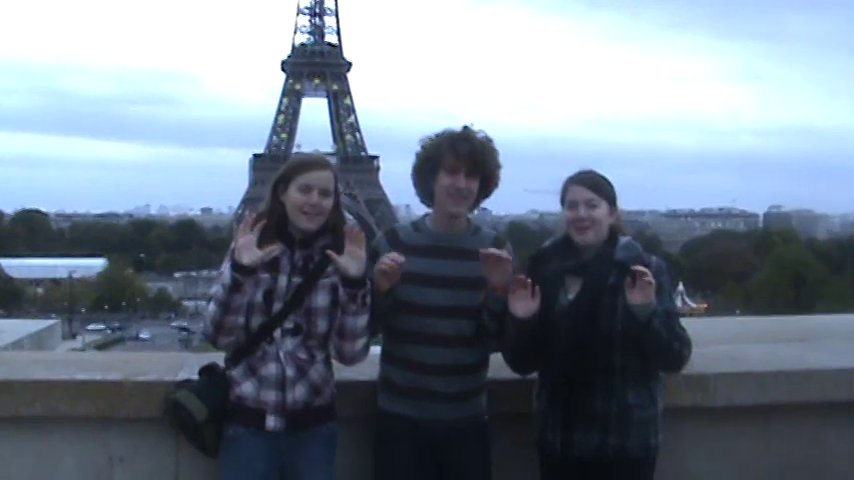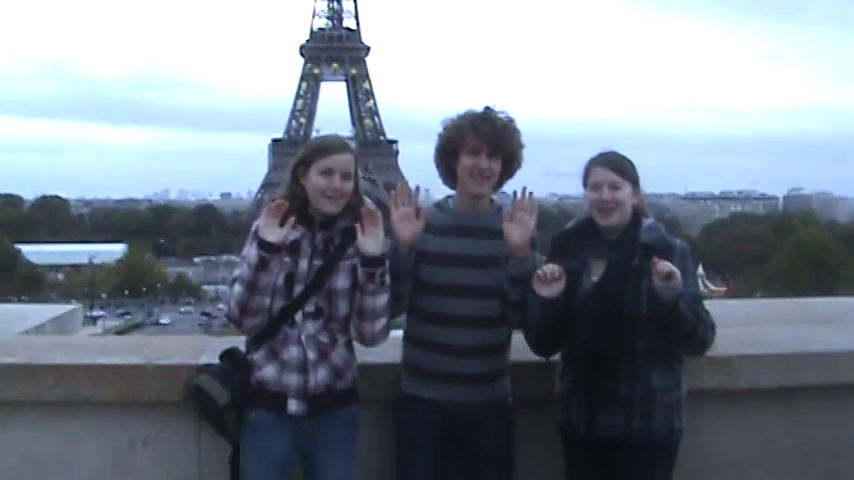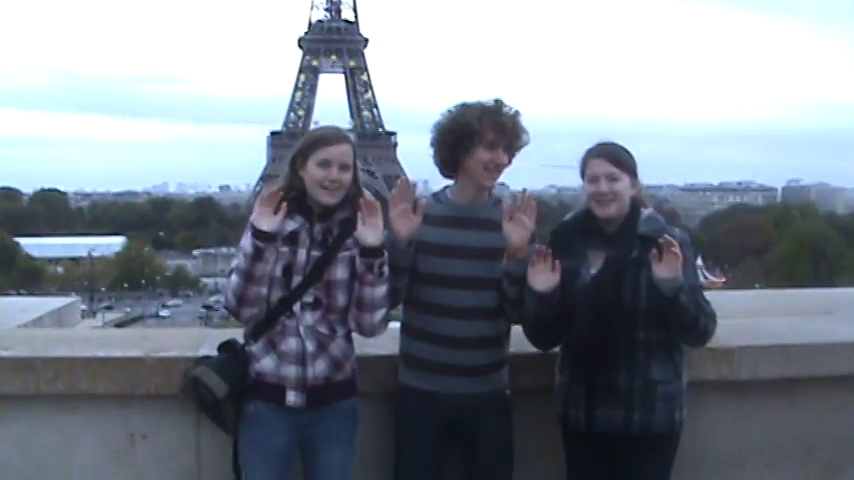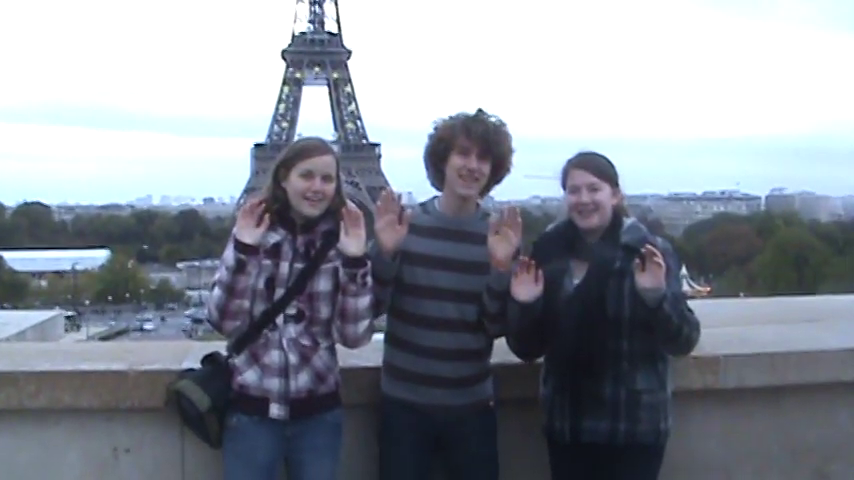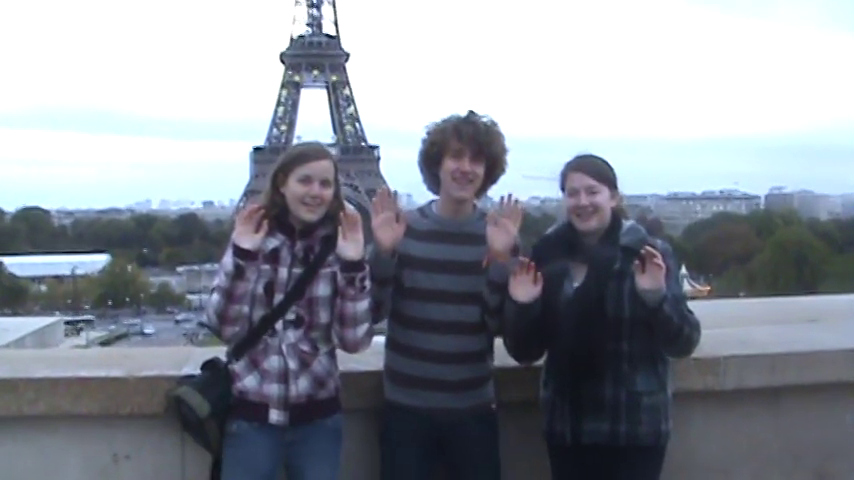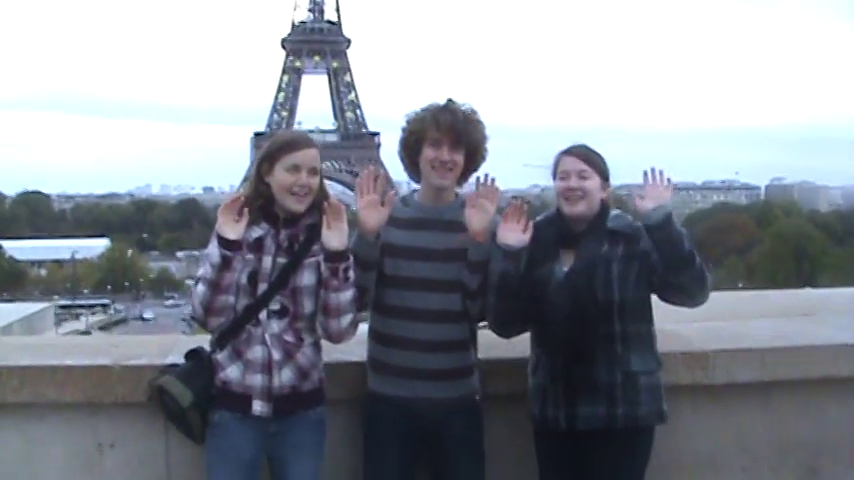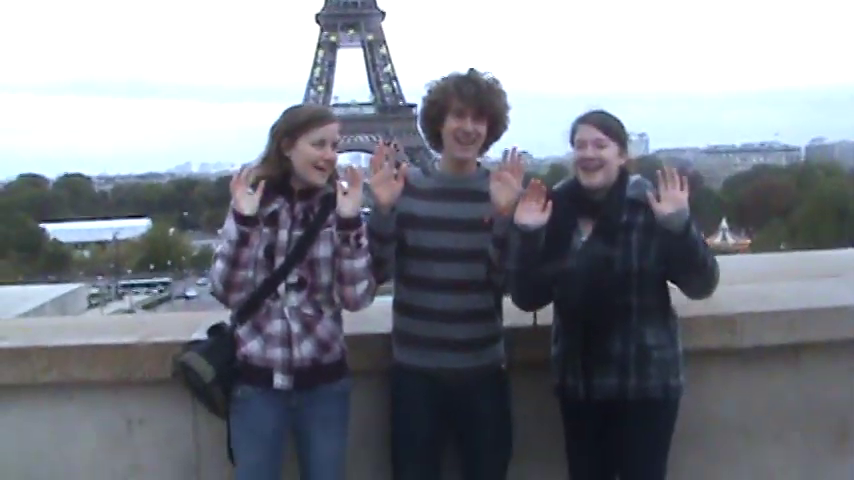
dt=0.5s
person 1, frame 1
left shoulder: (494, 250)
right shoulder: (393, 242)
left elbow: (494, 341)
left wrist: (498, 289)
right wrist: (380, 290)
left hip: (466, 417)
right hip: (400, 414)
person 1, frame 2
left shoulder: (515, 229)
right shoulder: (421, 223)
left elbow: (519, 316)
right elbow: (392, 304)
left wrist: (521, 251)
right wrist: (402, 246)
left hip: (489, 400)
right hip: (424, 397)
person 1, frame 3
left shoulder: (513, 221)
right shoulder: (419, 214)
left elbow: (515, 313)
right elbow: (390, 297)
left wrist: (518, 251)
right wrist: (400, 241)
left hip: (488, 392)
right hip: (421, 390)
person 1, frame 4
left shoulder: (500, 234)
right shoulder: (405, 224)
left elbow: (496, 326)
right elbow: (373, 306)
left wrist: (501, 266)
right wrist: (385, 251)
left hip: (471, 404)
right hip: (404, 400)
person 1, frame 5
left shoulder: (498, 234)
right shoulder: (404, 227)
left elbow: (499, 324)
right elbow: (373, 311)
left wrist: (500, 257)
right wrist: (383, 251)
left hip: (473, 408)
right hip: (407, 406)
person 1, frame 6
left shoulder: (480, 222)
right shoulder: (385, 218)
left elbow: (481, 310)
right elbow: (357, 300)
left wrist: (481, 241)
right wrist: (367, 235)
left hip: (456, 398)
right hip: (389, 396)
person 1, frame 7
left shoulder: (502, 193)
right shoulder: (406, 187)
left elbow: (504, 280)
right elbow: (378, 272)
left wrist: (505, 214)
right wrist: (383, 210)
left hip: (483, 369)
right hip: (414, 369)
person 2, frame 1
left shoulder: (338, 258)
right shoulder: (252, 247)
left elbow: (350, 352)
right elbow: (220, 336)
left wrist: (355, 282)
right wrist: (240, 269)
left hip: (313, 427)
right hip: (249, 423)
person 2, frame 2
left shoulder: (358, 239)
right shoulder: (270, 230)
left elbow: (371, 334)
right elbow: (243, 319)
left wrist: (374, 261)
right wrist: (265, 249)
left hip: (335, 410)
right hip: (270, 407)
person 2, frame 3
left shoulder: (357, 230)
right shoulder: (270, 219)
left elbow: (371, 324)
right elbow: (241, 310)
left wrist: (372, 251)
right wrist: (260, 238)
left hip: (334, 402)
right hip: (269, 398)
person 2, frame 4
left shoulder: (340, 241)
right shoulder: (255, 232)
left elbow: (354, 335)
right elbow: (225, 321)
left wrist: (355, 261)
right wrist: (243, 250)
left hip: (318, 413)
right hip: (252, 410)
person 2, frame 5
left shoulder: (338, 247)
right shoulder: (253, 238)
left elbow: (354, 340)
right elbow: (225, 328)
left wrist: (353, 265)
right wrist: (242, 256)
left hip: (318, 419)
right hip: (251, 417)
person 2, frame 6
left shoulder: (322, 236)
right shoulder: (236, 229)
left elbow: (338, 331)
right elbow: (210, 318)
left wrist: (337, 256)
right wrist: (226, 246)
left hip: (301, 409)
right hip: (235, 406)
person 2, frame 7
left shoulder: (336, 207)
right shoulder: (253, 200)
left elbow: (355, 298)
right elbow: (229, 293)
left wrist: (350, 222)
right wrist: (243, 220)
left hip: (324, 380)
right hip: (257, 379)
person 3, frame 1
left shoulder: (643, 269)
right shoulder: (546, 268)
left elbow: (675, 358)
right elbow: (523, 363)
left wrist: (647, 312)
right wrist: (521, 322)
left hip: (626, 441)
right hip: (559, 438)
person 3, frame 2
left shoulder: (667, 251)
right shoulder: (569, 249)
left elbow: (699, 342)
right elbow: (544, 345)
left wrist: (673, 295)
right wrist: (545, 301)
left hip: (648, 424)
right hip: (582, 421)
person 3, frame 3
left shoulder: (666, 242)
right shoulder: (567, 243)
left elbow: (700, 332)
right elbow: (545, 338)
left wrist: (673, 286)
right wrist: (540, 295)
left hip: (650, 416)
right hip: (582, 414)
person 3, frame 4
left shoulder: (648, 252)
right shoulder: (549, 252)
left elbow: (684, 341)
right elbow: (528, 349)
left wrist: (656, 295)
right wrist: (523, 305)
left hip: (634, 425)
right hip: (567, 423)
person 3, frame 5
left shoulder: (647, 254)
right shoulder: (549, 255)
left elbow: (684, 342)
right elbow: (526, 352)
left wrist: (657, 296)
right wrist: (521, 306)
left hip: (634, 427)
right hip: (567, 427)
person 3, frame 6
left shoulder: (634, 239)
right shoulder: (538, 244)
left elbow: (692, 291)
right elbow: (506, 324)
left wrist: (663, 222)
right wrist: (507, 255)
left hip: (622, 412)
right hip: (555, 413)
person 3, frame 7
left shoulder: (648, 208)
right shoulder: (557, 209)
left elbow: (703, 283)
right elbow: (529, 298)
left wrist: (678, 223)
right wrist: (526, 235)
left hip: (645, 381)
right hip: (578, 380)
